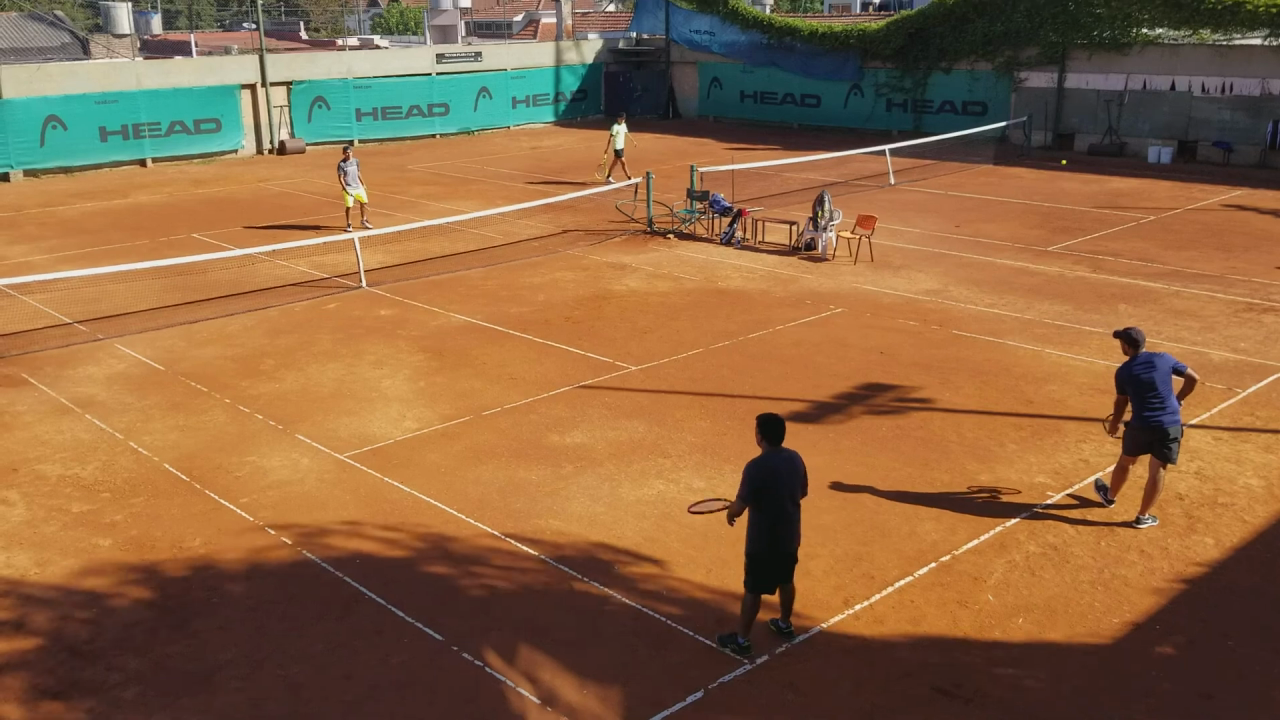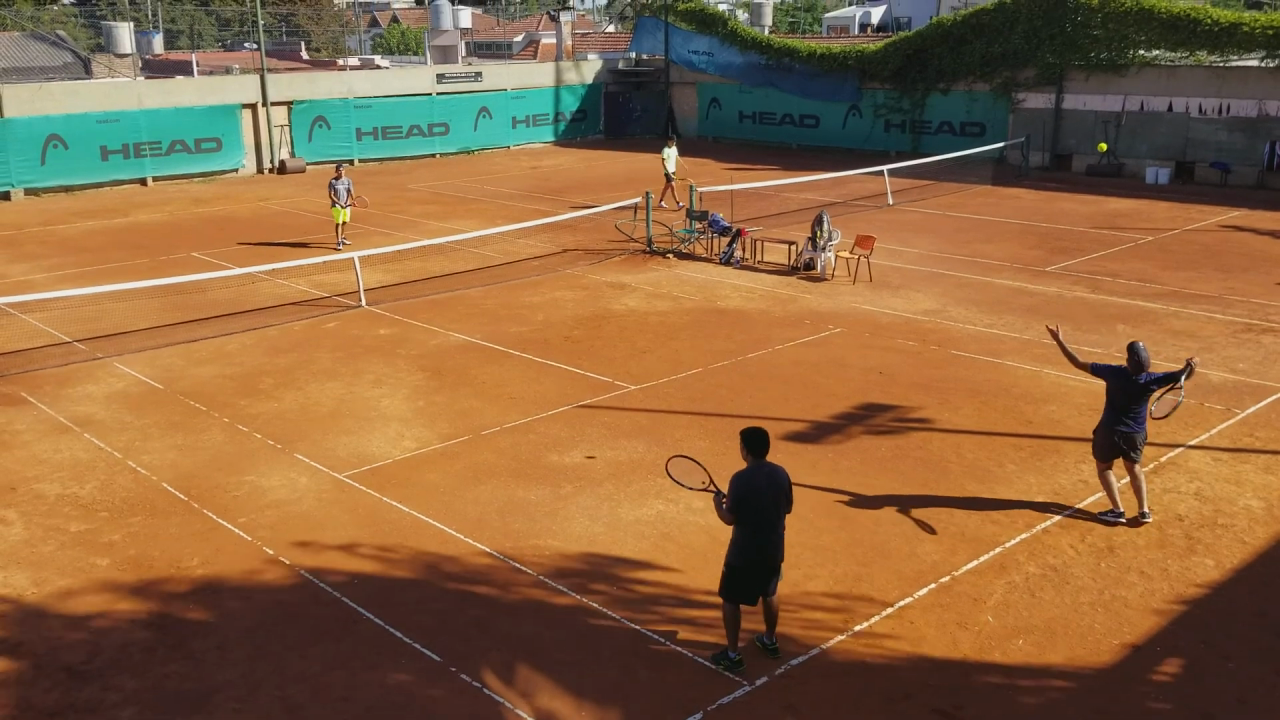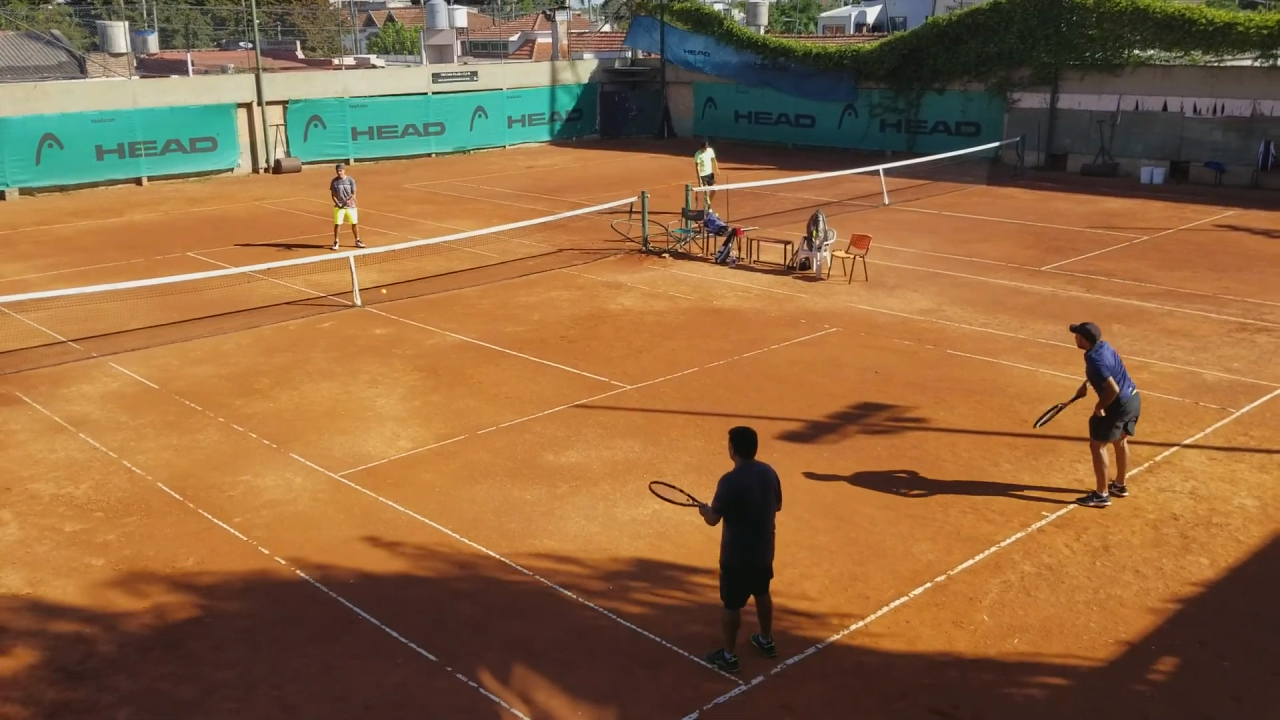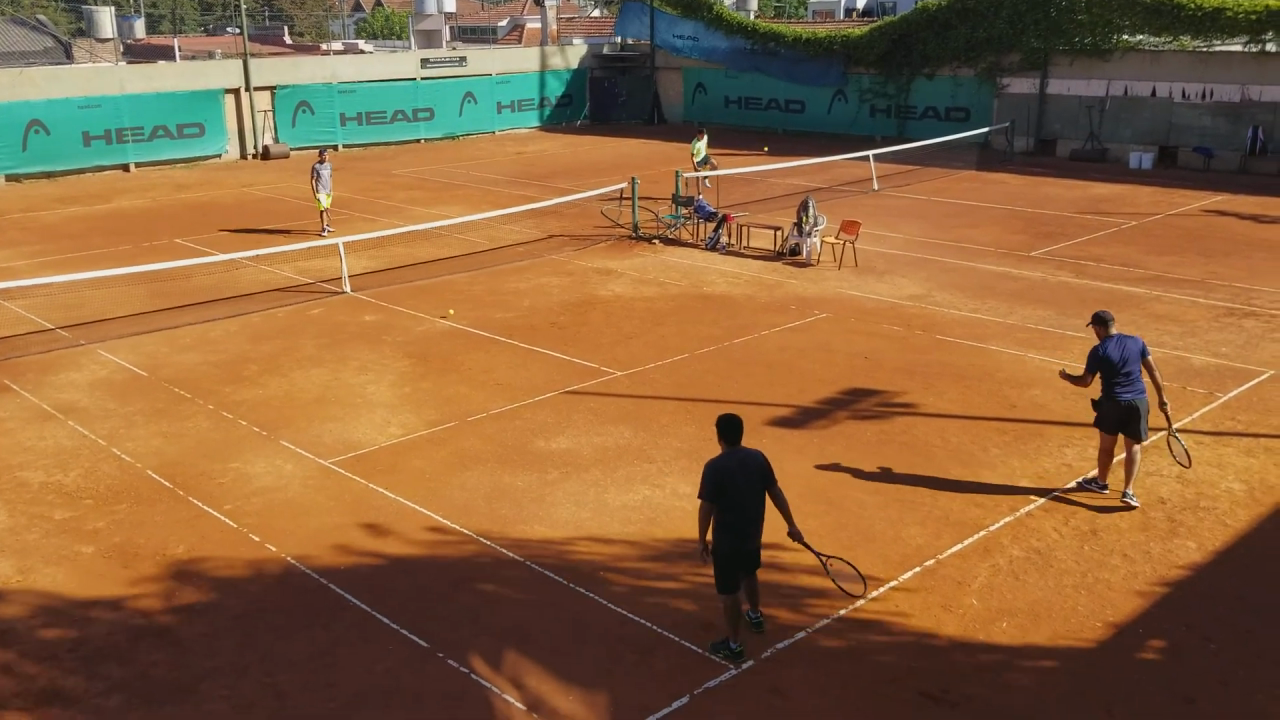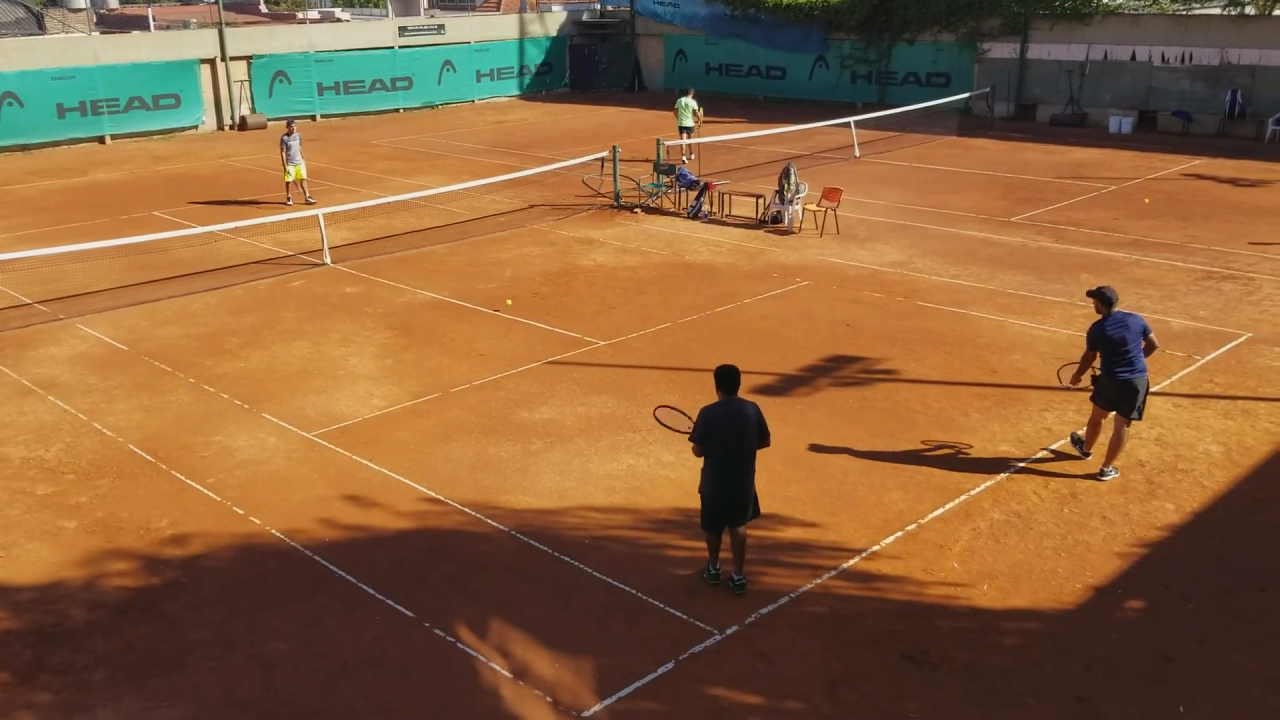
dt=1s
person 1, frame 1
left shoulder: (756, 467)
right shoulder: (795, 459)
left elbow: (739, 508)
right elbow: (802, 492)
left wrist: (730, 512)
left hip: (763, 541)
right hip: (790, 536)
left knee: (753, 590)
right knee: (785, 581)
left ankle: (741, 640)
right ankle: (785, 624)
person 1, frame 2
left shoulder: (741, 479)
right shoulder: (781, 474)
left elbow: (729, 518)
right elbow: (788, 509)
left wrist: (718, 504)
left hip: (743, 553)
right hip: (773, 550)
left knee: (730, 600)
right knee: (769, 595)
left ankle: (732, 655)
right ankle: (770, 641)
person 1, frame 3
left shoulder: (730, 481)
right shoulder: (769, 472)
left elbow: (712, 520)
right elbow: (777, 506)
left wrist: (706, 510)
left hip: (737, 554)
right hip: (764, 549)
left knee: (731, 604)
right knee: (762, 594)
left ankle: (728, 656)
right ankle: (766, 640)
person 1, frame 4
left shoulder: (714, 467)
right shoulder: (758, 458)
left elbow: (706, 508)
right elbow: (776, 493)
left wrist: (702, 540)
right wrist: (791, 524)
left hip: (726, 539)
right hip: (752, 534)
left knee: (728, 590)
right knee: (748, 574)
left ankle: (733, 645)
right ankle: (755, 616)
person 1, frame 5
left shoulder: (708, 413)
right shoulder: (752, 409)
left elbow: (697, 451)
right elbow: (765, 442)
left wrist: (698, 448)
left hip: (714, 483)
right hip: (743, 482)
left knee: (712, 527)
right knee: (738, 526)
left ankle: (713, 568)
right ankle: (738, 577)
person 2, frame 1
left shoulder: (1123, 371)
right shoulder: (1164, 359)
left elbow: (1121, 403)
right elbow: (1193, 378)
left wrist: (1114, 423)
right wrist: (1177, 400)
left hip: (1141, 426)
right hip: (1170, 425)
left knee: (1125, 462)
right knee: (1157, 470)
left ankle: (1109, 496)
right ankle: (1143, 516)
person 2, frame 2
left shoulder: (1114, 373)
right shoulder: (1151, 380)
left elbow: (1080, 365)
right elbow: (1181, 376)
left wrist: (1059, 340)
right wrist: (1190, 367)
left hip: (1111, 432)
right hip: (1135, 432)
left knee: (1104, 467)
right knee: (1133, 466)
left ankle: (1118, 511)
right ankle: (1144, 511)
person 2, frame 3
left shoulder: (1095, 359)
right shoulder: (1103, 347)
left elbow: (1113, 389)
left wrist: (1099, 407)
right wrist: (1085, 385)
left hip: (1120, 404)
right hip: (1133, 398)
left knee: (1097, 446)
right knee: (1120, 442)
left ankle: (1101, 495)
right ankle: (1120, 485)
person 2, frame 4
left shoulder: (1099, 350)
right shoulder: (1136, 342)
left elbow: (1086, 381)
right elbow: (1153, 370)
left wrist: (1067, 377)
right wrist: (1162, 398)
left hip: (1112, 403)
right hip: (1138, 402)
left knee: (1107, 445)
right knee: (1134, 447)
left ankle: (1101, 483)
right ankle: (1128, 492)
person 2, frame 5
left shoulder: (1097, 329)
right shoulder: (1136, 320)
left elbow: (1089, 358)
right elbow: (1153, 345)
left wrist: (1077, 375)
left hip: (1110, 381)
right hip: (1137, 381)
left knee: (1097, 416)
right knee: (1123, 424)
left ankle: (1086, 448)
right ankle: (1107, 468)
